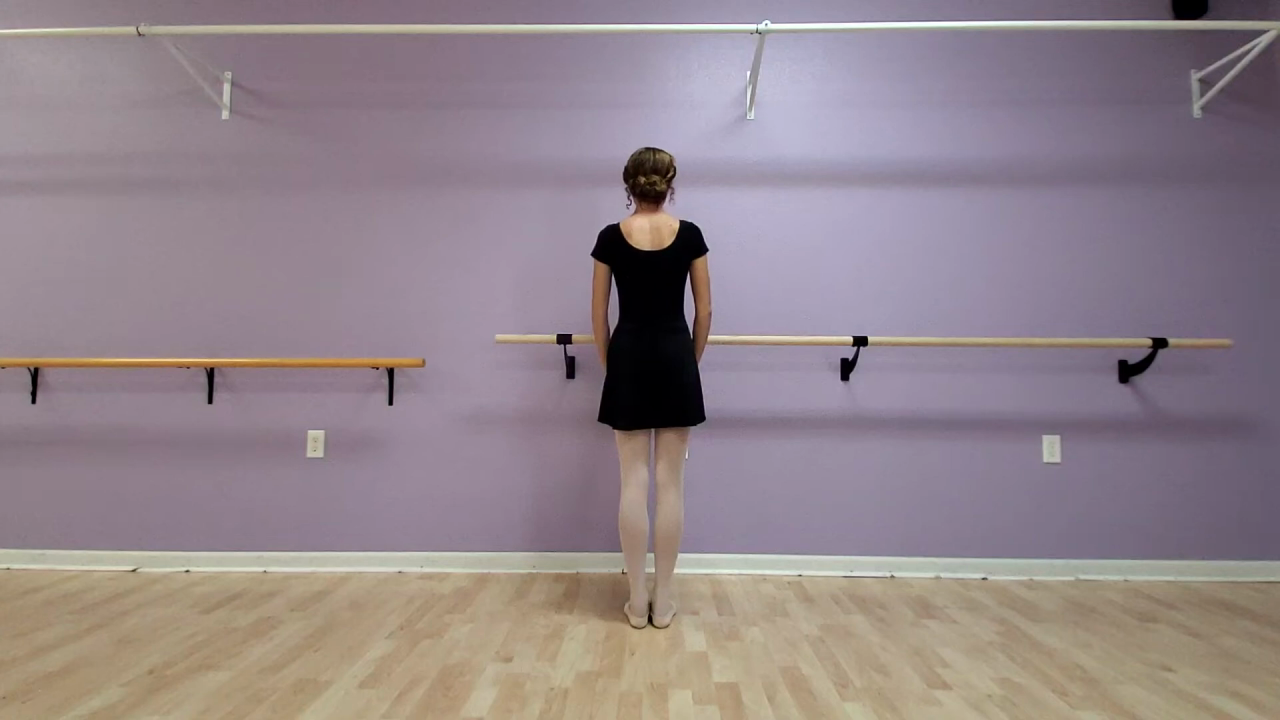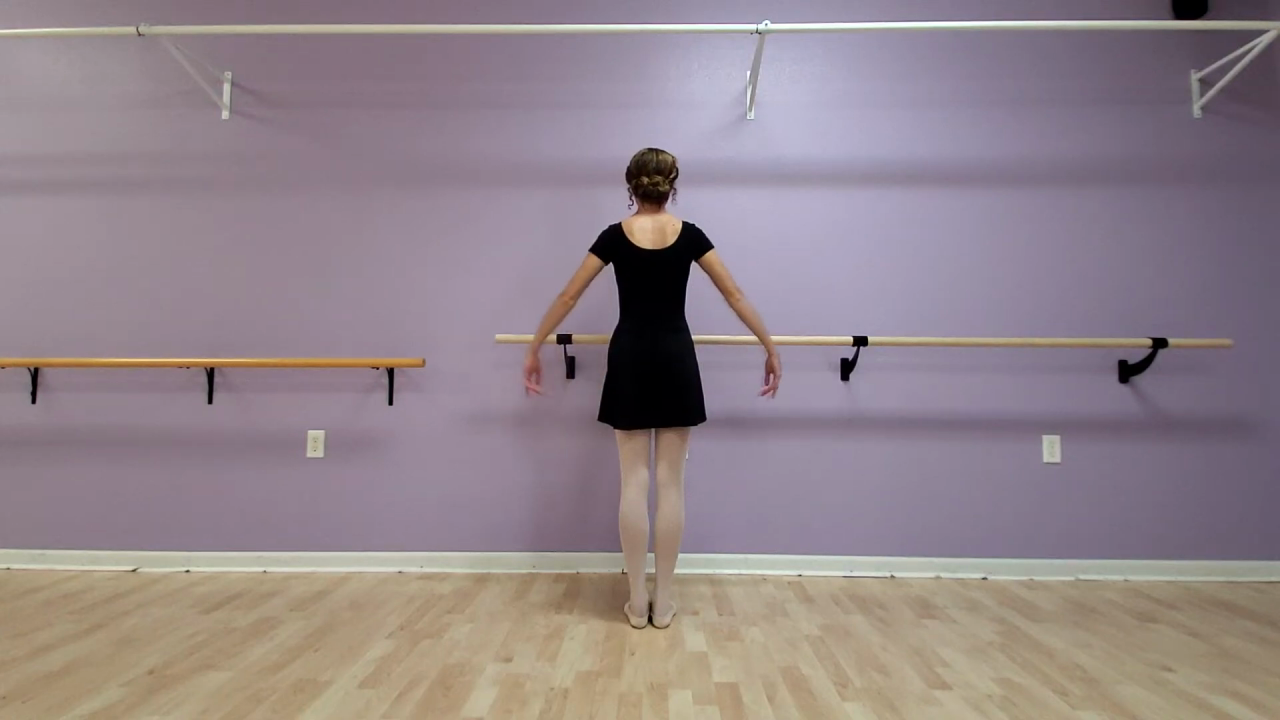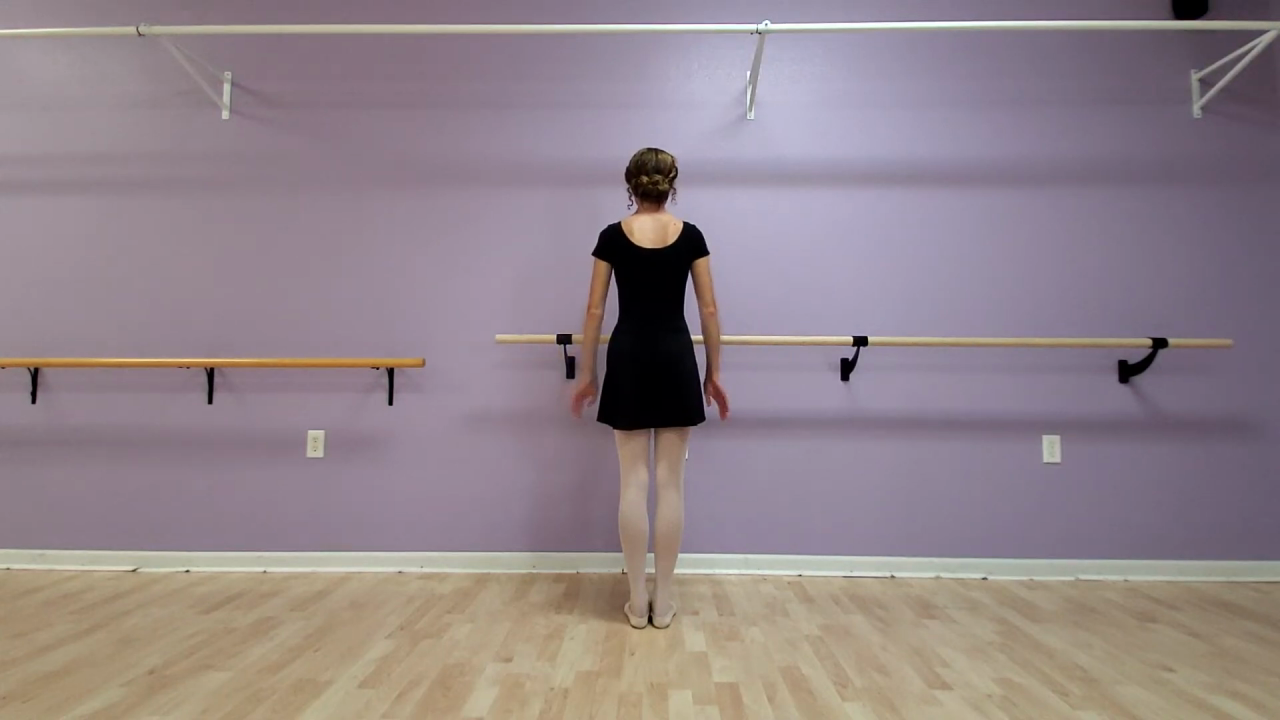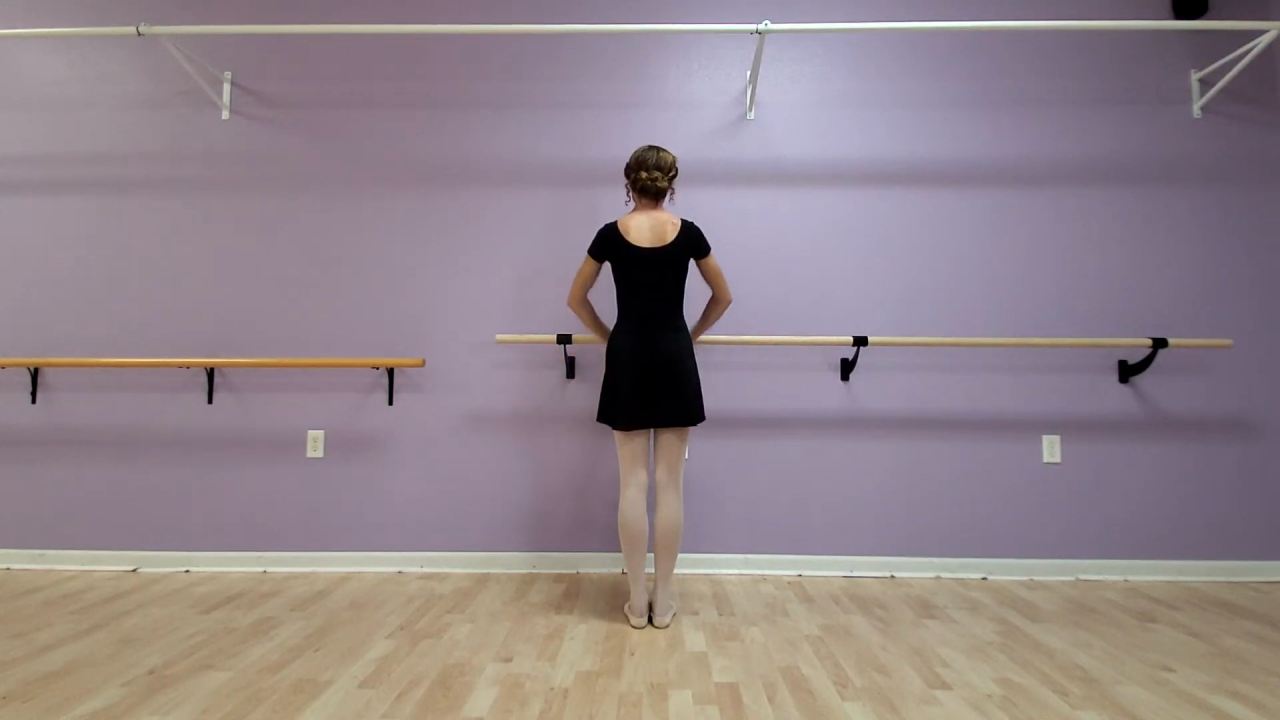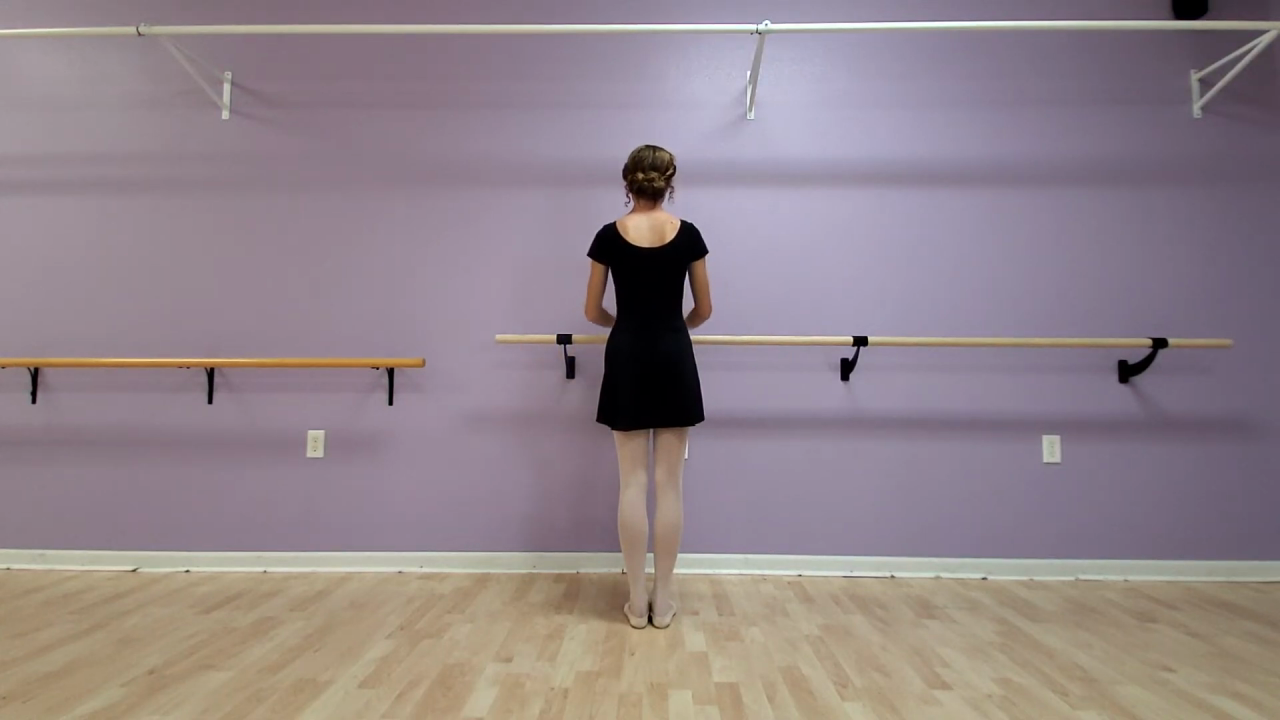
dt=1s
person 1, frame 1
left shoulder: (611, 237)
right shoulder: (689, 234)
left elbow: (599, 314)
right elbow: (704, 311)
left wrist: (610, 367)
left hip: (629, 359)
right hip: (674, 359)
left knee: (633, 481)
right knee: (670, 483)
left ankle: (638, 600)
right ankle: (663, 600)
person 1, frame 2
left shoulder: (614, 236)
right shoulder: (690, 235)
left elbow: (567, 297)
right elbow: (735, 296)
left wrist: (533, 350)
right wrist: (771, 349)
left hip: (629, 360)
right hip: (675, 359)
left knee: (634, 481)
right knee: (670, 483)
left ankle: (637, 601)
right ankle: (663, 601)
person 1, frame 3
left shoulder: (613, 236)
right shoulder: (690, 236)
left elbow: (595, 311)
right elbow: (709, 311)
left wrist: (587, 375)
right wrist: (712, 373)
left hip: (629, 359)
right hip: (675, 359)
left knee: (633, 482)
right knee: (670, 483)
left ankle: (638, 601)
right ankle: (663, 601)
person 1, frame 4
left shoulder: (611, 234)
right shoulder: (688, 233)
left elbow: (575, 299)
right elbow: (723, 297)
left hip: (628, 359)
right hip: (674, 359)
left knee: (633, 482)
right knee: (669, 483)
left ankle: (637, 600)
right ankle: (662, 599)
person 1, frame 5
left shoulder: (609, 236)
right shoulder: (687, 234)
left elbow: (592, 312)
right elbow: (703, 311)
left hip: (627, 359)
right hip: (673, 359)
left knee: (632, 482)
right knee: (668, 483)
left ankle: (637, 600)
right ankle: (663, 600)
